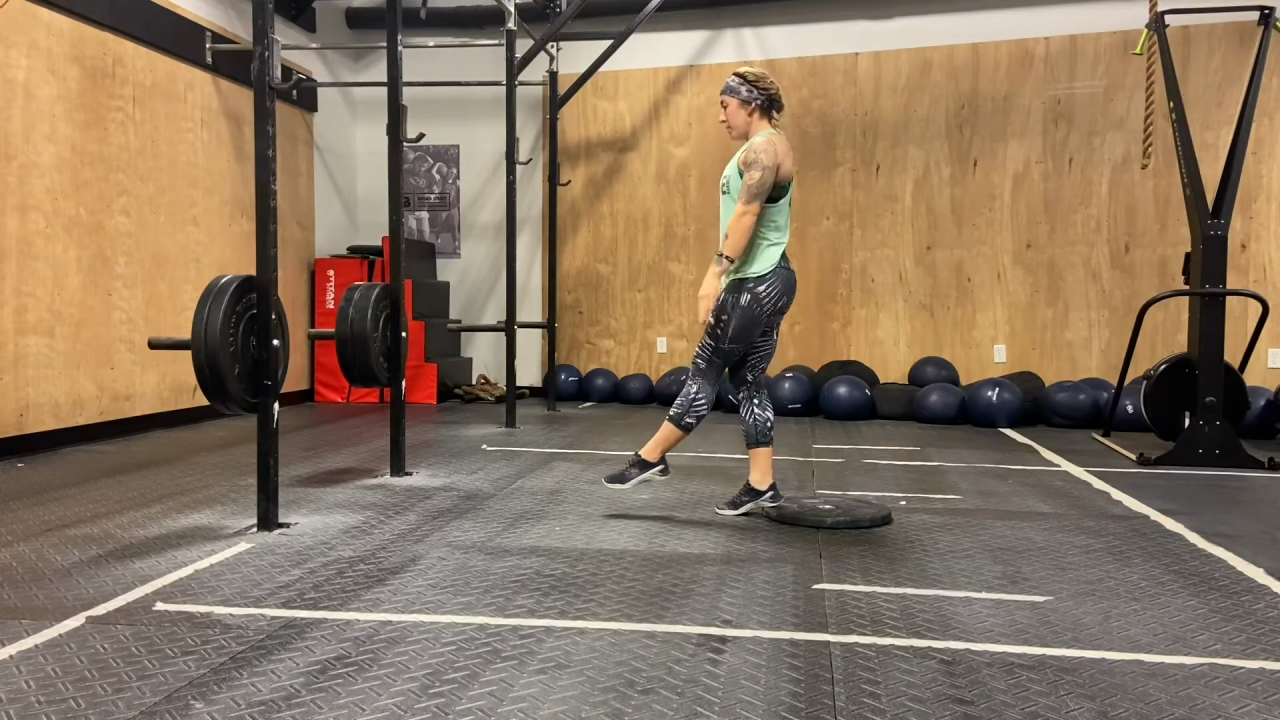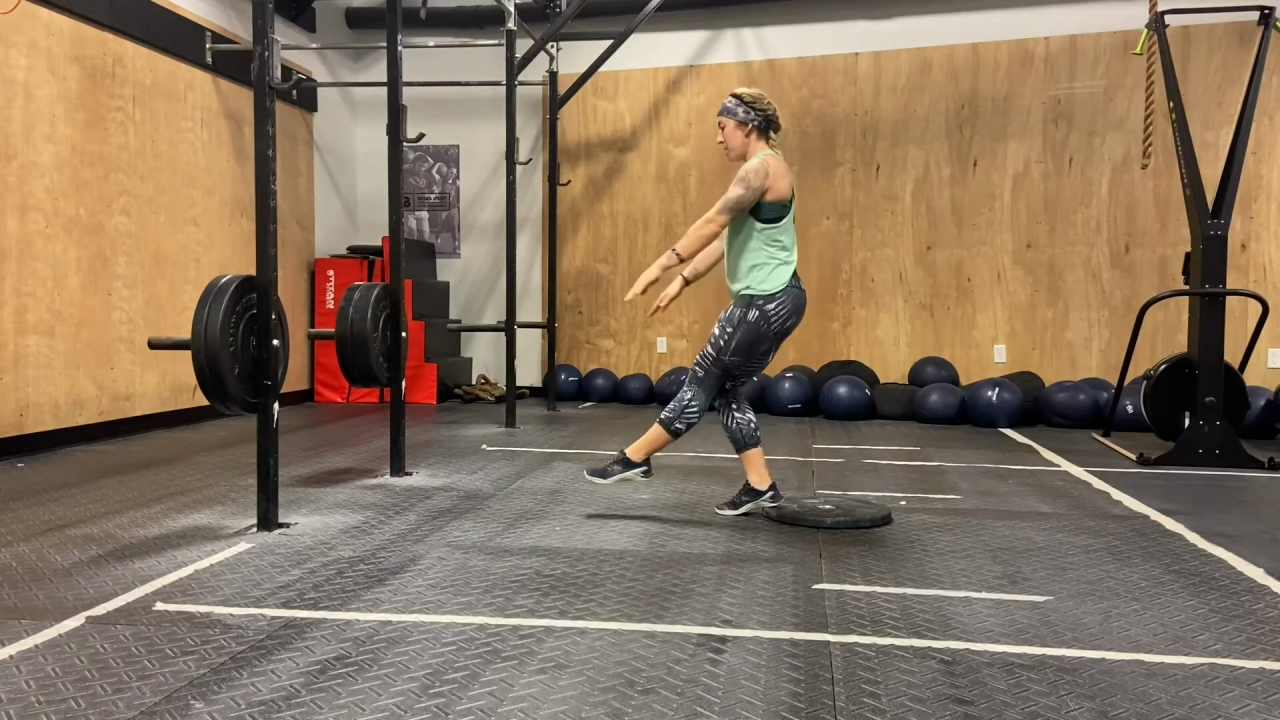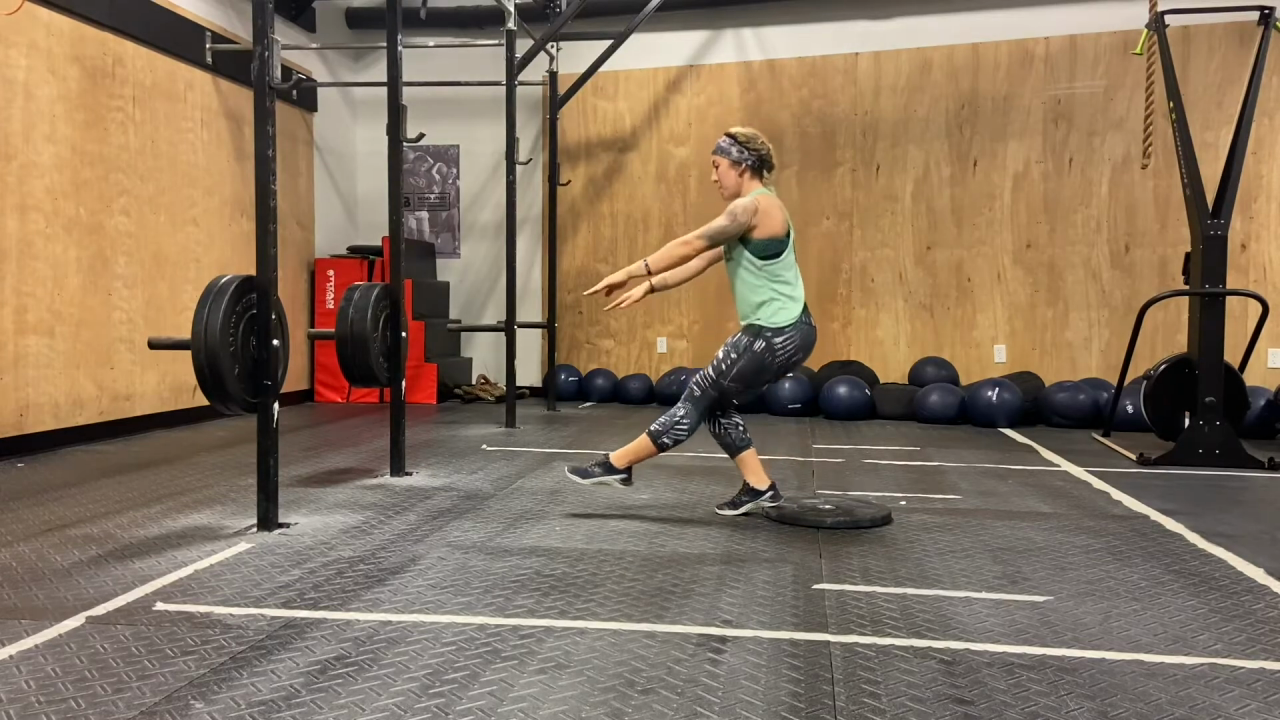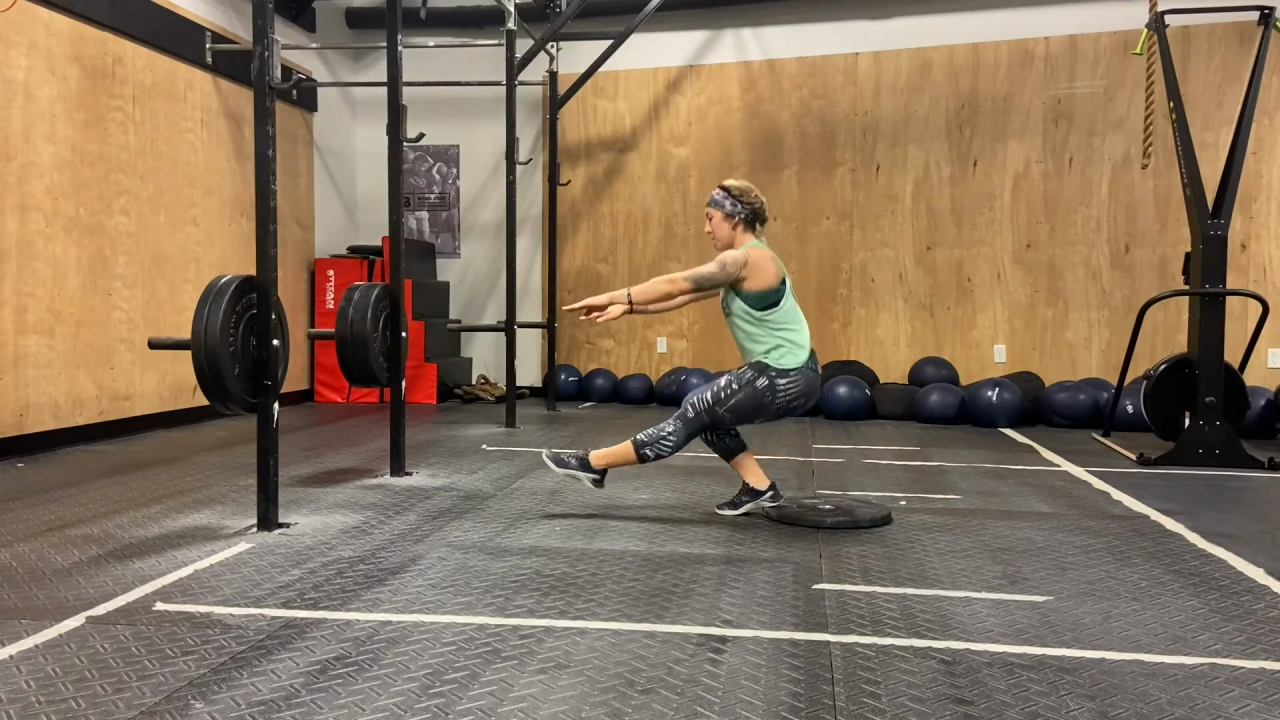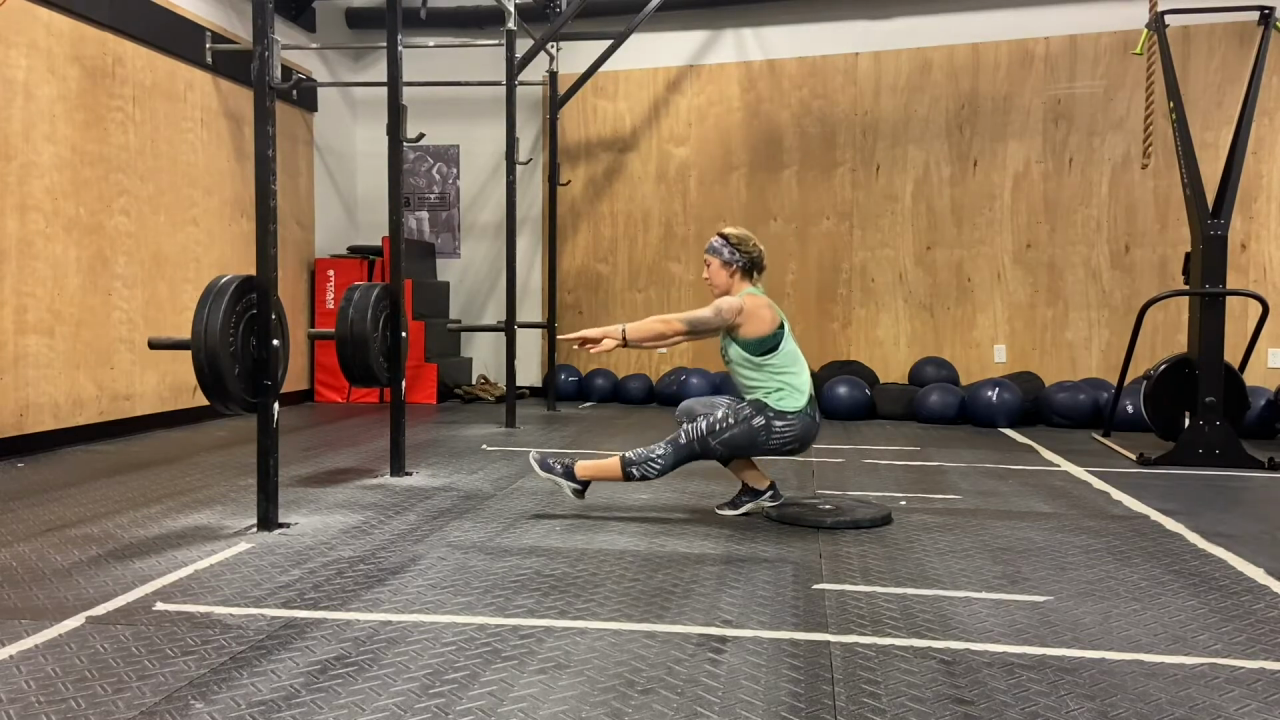
dt=0.3s
person 1, frame 1
left shoulder: (764, 146)
right shoulder: (760, 147)
left elbow: (746, 216)
left wrist: (715, 274)
right wrist: (725, 275)
left hip: (757, 283)
right hip: (763, 282)
left knee: (706, 371)
right knee: (748, 382)
left ankle: (650, 458)
right ankle: (762, 486)
person 1, frame 2
left shoulder: (761, 168)
right shoulder: (760, 170)
left elbow: (713, 222)
right elbow: (726, 237)
left wrist: (659, 266)
right wrist: (681, 280)
left hip: (767, 303)
right hip: (771, 301)
left knee: (702, 381)
right knee: (725, 389)
left ankle: (634, 458)
right ankle: (761, 486)
person 1, frame 3
left shoulder: (753, 206)
right shoulder: (753, 209)
left elbow: (690, 245)
right elbow: (702, 259)
left wrist: (629, 272)
right wrist: (648, 286)
left hip: (776, 335)
right hip: (777, 331)
left knee: (698, 398)
right knee: (713, 401)
left ankle: (617, 464)
right ankle: (760, 487)
person 1, frame 4
left shoulder: (745, 260)
right shoulder: (744, 262)
left elbow: (676, 285)
right elbow: (685, 295)
left wrist: (614, 296)
right wrist: (626, 307)
left hip: (787, 382)
right hip: (784, 374)
left knee: (690, 419)
right knee: (699, 409)
left ankle: (594, 464)
right ankle: (759, 486)
person 1, frame 5
left shoulder: (741, 308)
right shoulder: (739, 307)
left elbow: (670, 325)
right elbow: (680, 332)
left wrist: (607, 331)
right wrist: (620, 339)
left hip: (784, 422)
right hip: (779, 412)
left knee: (681, 445)
right knee: (690, 414)
left ankle: (578, 474)
right ankle: (758, 488)
